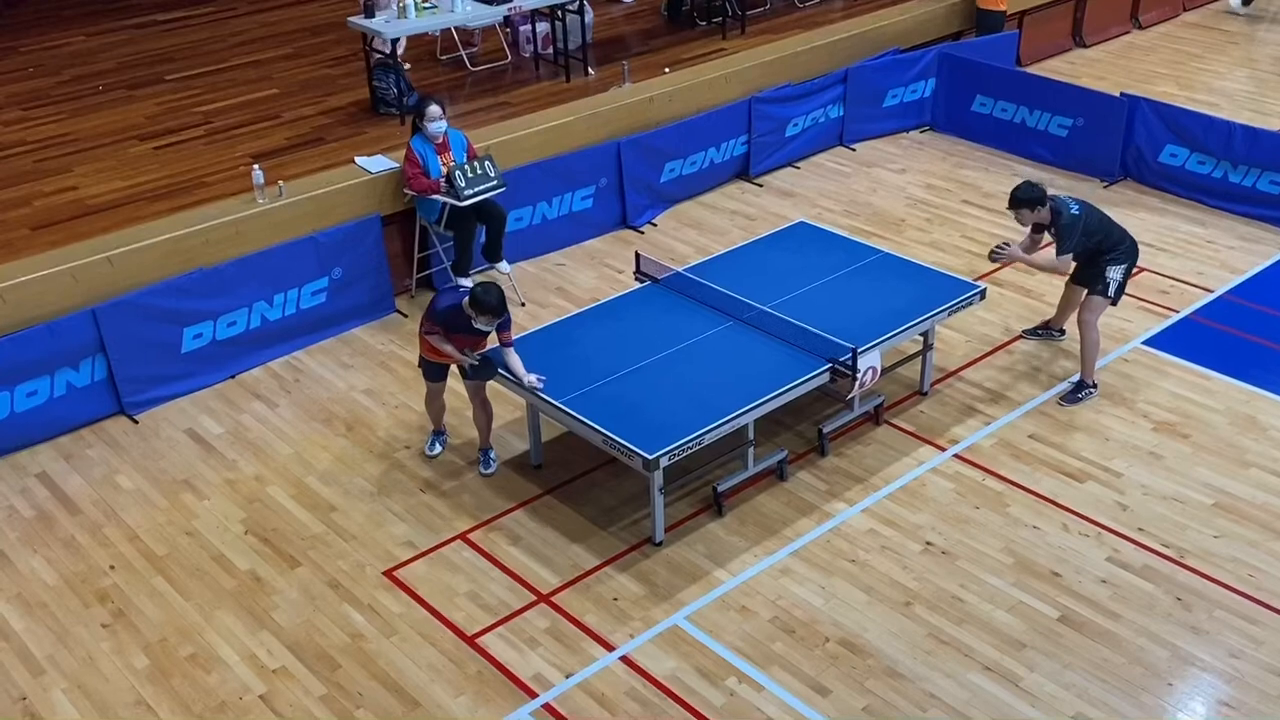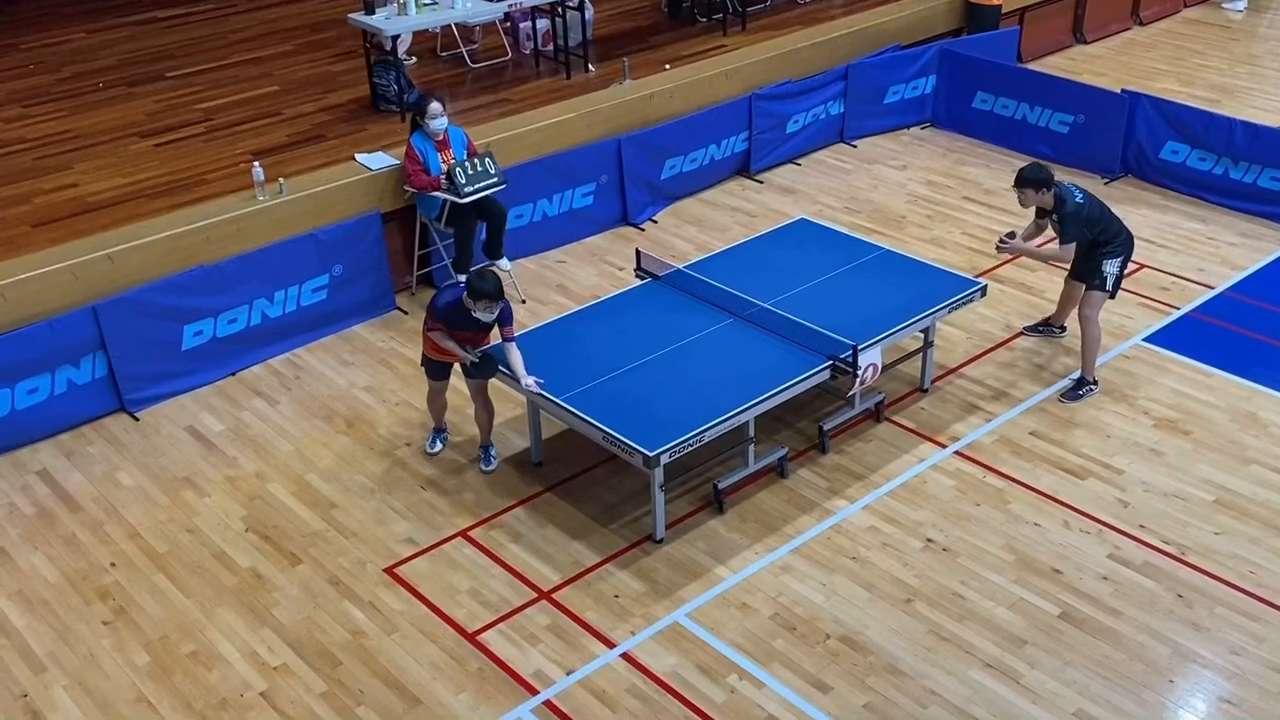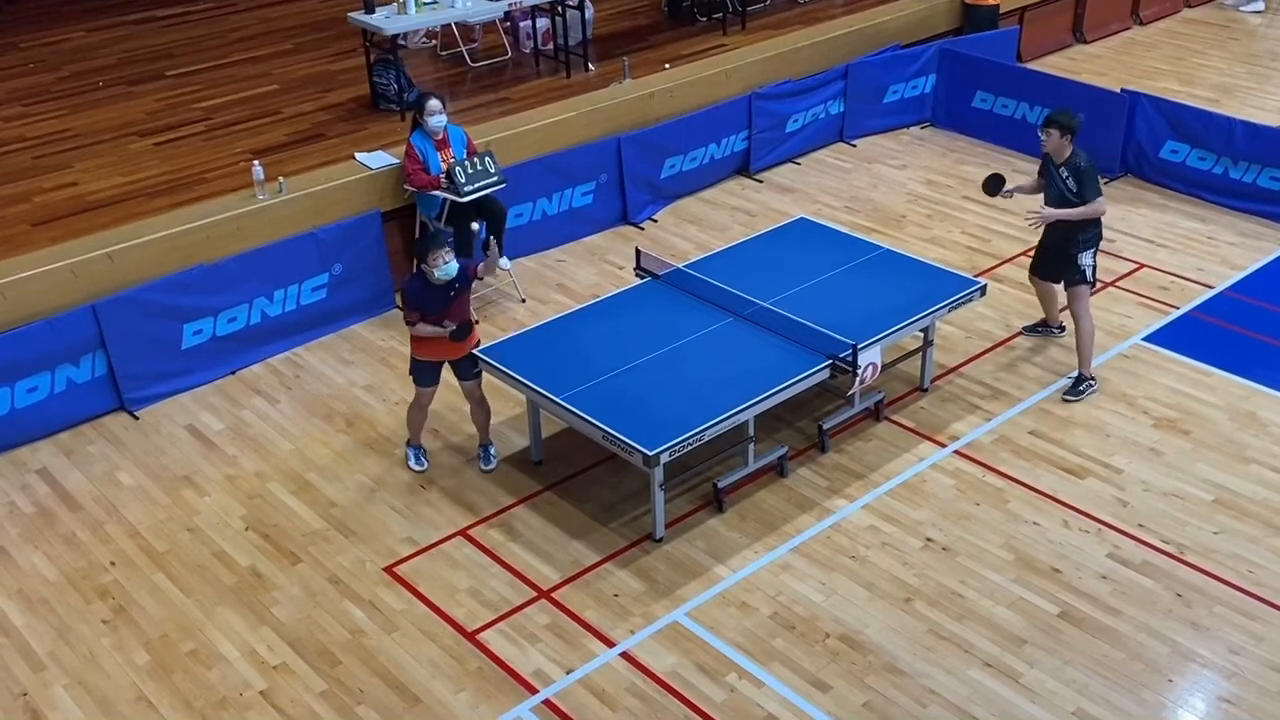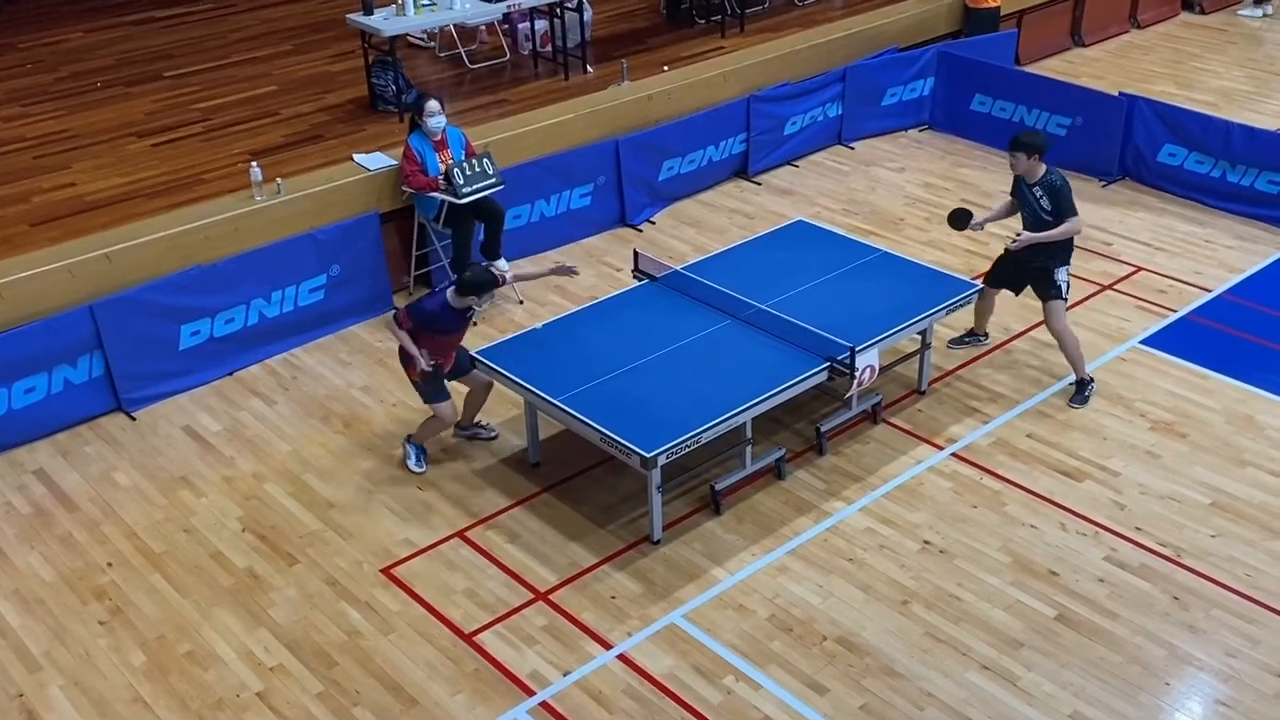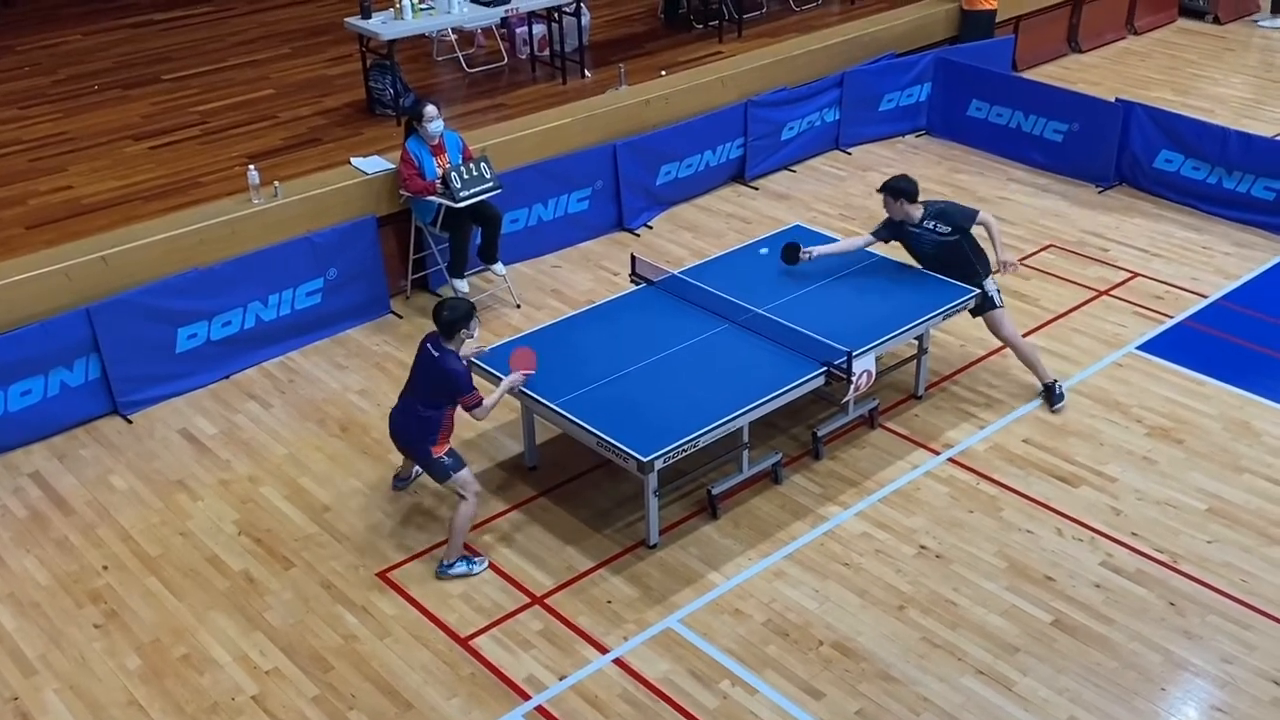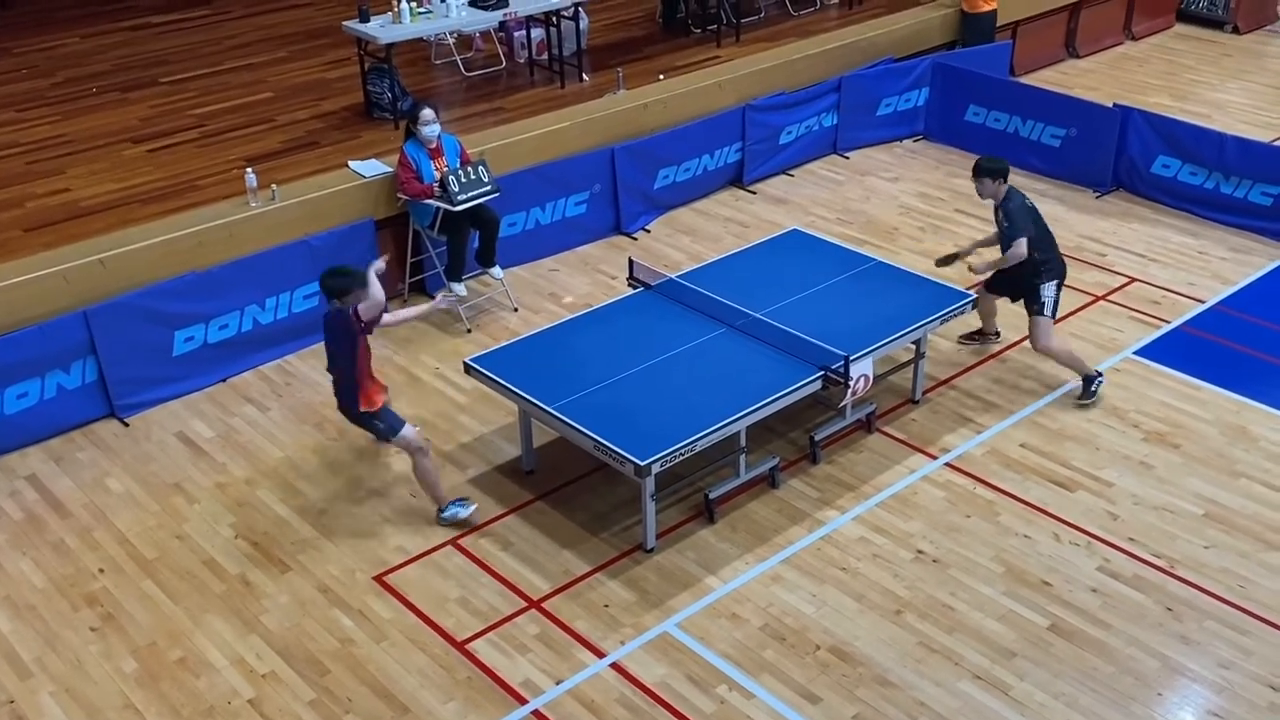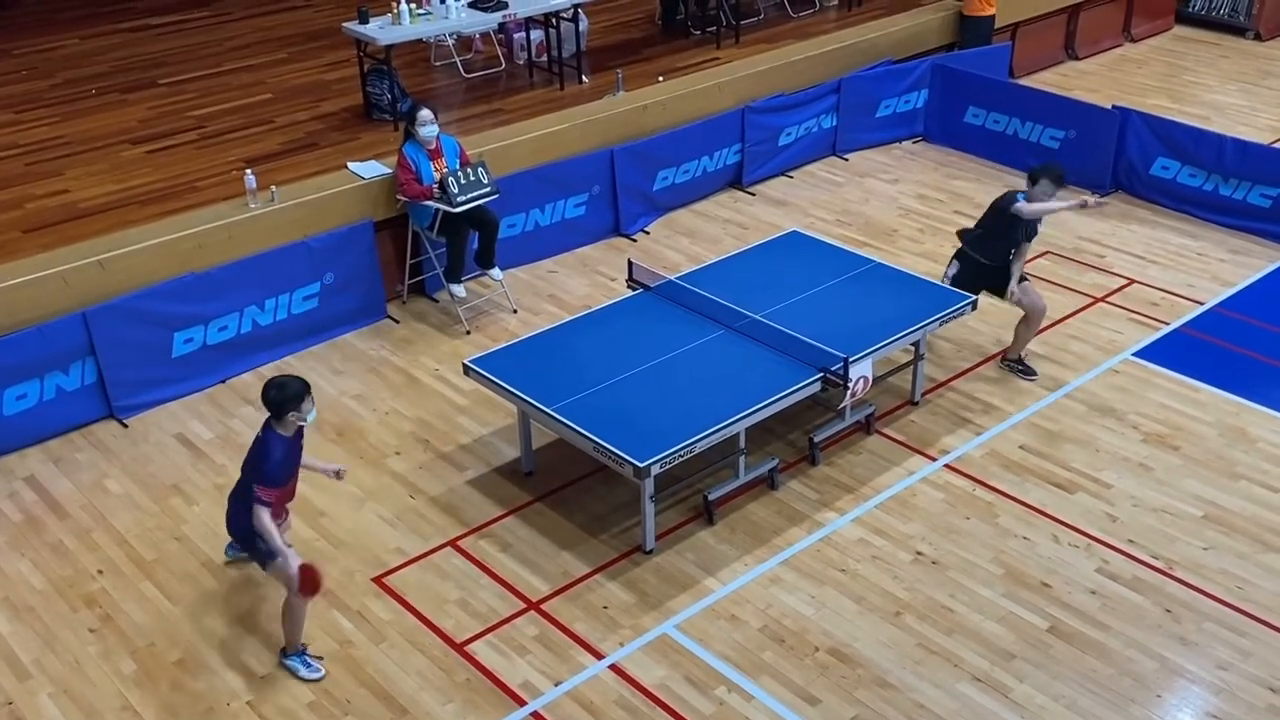
dt=0.7s
person 1, frame 1
left shoulder: (1067, 220)
right shoulder: (1045, 208)
left elbow: (1061, 267)
right elbow: (1034, 241)
left wrist: (1020, 257)
right wrist: (1012, 252)
left hip: (1117, 255)
right hip: (1094, 250)
left knee: (1087, 317)
right knee: (1073, 288)
left ankle: (1087, 384)
right ankle: (1055, 328)
person 1, frame 2
left shoulder: (1069, 208)
right shoulder: (1048, 197)
left elbow: (1065, 255)
right elbow: (1039, 225)
left wrist: (1023, 249)
right wrist: (1019, 239)
left hip: (1113, 248)
right hip: (1090, 244)
left knee: (1087, 312)
right knee: (1072, 284)
left ankle: (1088, 380)
right ankle: (1055, 324)
person 1, frame 3
left shoulder: (1082, 166)
right shoulder: (1049, 158)
left elbow: (1098, 208)
left wrist: (1055, 213)
right wrist: (1015, 189)
left hip: (1081, 241)
right hip: (1055, 234)
left knee: (1078, 306)
right knee: (1038, 278)
left ankle: (1086, 377)
right ankle: (1052, 324)
person 1, frame 4
left shoulder: (1056, 185)
right shoulder: (1020, 178)
left elbow: (1075, 226)
left wrist: (1034, 237)
right wrist: (984, 219)
left hip: (1052, 260)
right hip: (1023, 251)
left knee: (1056, 324)
right knee: (984, 289)
left ankle: (1084, 380)
right ankle: (978, 333)
person 1, frame 5
left shoulder: (943, 211)
right shoulder: (896, 223)
left elbow: (987, 219)
right elbow: (862, 242)
left wrist: (1001, 253)
right wrist: (818, 251)
left hip: (973, 276)
right hip: (938, 276)
left knee: (1007, 335)
left ankle: (1050, 384)
person 1, frame 6
left shoulder: (1013, 207)
right shoulder: (1002, 202)
left elbow: (1020, 252)
left wrist: (987, 266)
right wrist: (973, 246)
left hip: (1045, 272)
right hip: (1023, 267)
left knee: (1041, 343)
right knee: (983, 296)
left ankle: (1091, 375)
right ankle: (988, 333)
person 1, frame 7
left shoulder: (1034, 217)
right shoulder: (1014, 200)
left elbow: (1020, 254)
right elbow: (1027, 211)
left wrist: (1014, 280)
right wrist: (1073, 204)
left hip: (1000, 266)
right hip: (971, 261)
left knee: (1038, 307)
left ankle: (1012, 356)
person 2, frame 1
left shoulder: (499, 314)
right shoulder: (442, 307)
left elbow: (508, 350)
right elbow: (430, 334)
left wrist: (524, 375)
right wrist: (460, 356)
left hip: (472, 350)
right hip: (437, 349)
left knee: (478, 397)
right knee: (435, 393)
left ankle: (485, 448)
right ankle: (438, 432)
person 2, frame 2
left shoulder: (501, 307)
right shoulder: (442, 303)
left elbow: (510, 346)
right elbow: (433, 331)
left wrist: (523, 377)
right wrist: (462, 353)
left hip: (476, 348)
right hip: (440, 349)
left knee: (480, 395)
right knee: (436, 391)
left ankle: (486, 446)
right ankle: (439, 429)
person 2, frame 3
left shoulder: (462, 269)
right shoulder: (413, 288)
left elbow: (485, 270)
right elbow: (414, 326)
left wrist: (492, 258)
right wrist: (444, 331)
left hip: (464, 344)
right hip: (427, 350)
left knee: (475, 396)
right knee: (423, 401)
left ankle: (485, 444)
right ankle: (414, 446)
person 2, frame 4
left shoulder: (470, 289)
right shoulder: (430, 308)
left elbow: (512, 276)
right elbow: (395, 324)
left wrist: (552, 271)
right wrist: (416, 355)
left hip: (449, 352)
right hip: (425, 365)
left knee: (483, 382)
right knee: (446, 414)
left ankle: (465, 426)
right ankle: (415, 443)
person 2, frame 5
left shoulder: (431, 341)
right shoulder: (456, 371)
right elbow: (479, 412)
left wrist: (463, 354)
right wrist: (506, 385)
left hip: (400, 424)
right hip: (424, 439)
right knee: (471, 493)
left ankle: (403, 476)
right ankle: (451, 561)
person 2, frame 6
left shoulder: (348, 316)
right shoulder: (340, 320)
left elbow: (386, 319)
right elbow: (376, 304)
left wrist: (430, 306)
right wrist: (371, 274)
left hip: (359, 391)
right hip: (361, 404)
left knee: (384, 403)
right knee: (419, 447)
left ankle: (385, 434)
right ankle: (445, 507)
person 2, frame 7
left shoulder: (283, 428)
right shoulder: (274, 459)
right elbow: (261, 514)
left wrist: (324, 468)
right wrist: (285, 556)
right hip: (249, 522)
left knee: (280, 528)
right knee: (300, 585)
left ankle: (239, 549)
right ankle: (293, 652)
person 3, frame 1
left shoulder: (457, 136)
right shoulder: (416, 146)
left elbow: (474, 162)
right elbow: (413, 181)
right wrist: (436, 186)
right hip: (437, 202)
left knee: (498, 214)
right knee: (467, 222)
left ankle: (493, 256)
right ankle: (461, 273)
person 3, frame 2
left shoulder: (457, 133)
right shoulder: (416, 143)
right elbow: (413, 178)
right wrist: (437, 183)
right hip: (437, 200)
left knee: (498, 211)
right knee: (467, 219)
left ankle: (494, 253)
right ankle: (462, 269)
person 3, frame 3
left shoulder: (457, 132)
right shoulder: (416, 142)
right elbow: (413, 177)
right wrist: (437, 181)
right hip: (438, 198)
left knee: (498, 210)
right knee: (467, 218)
left ankle: (495, 252)
person 3, frame 4
left shoulder: (455, 134)
right shoulder: (414, 143)
right elbow: (411, 179)
right wrist: (436, 183)
right hip: (436, 200)
left knee: (496, 212)
right knee: (465, 221)
left ankle: (492, 254)
right ankle: (460, 270)
person 3, frame 5
left shoulder: (453, 138)
right shoulder: (411, 148)
left elbow: (470, 163)
right elbow: (409, 183)
right wrist: (432, 187)
right hip: (433, 204)
left knee: (493, 215)
right knee: (462, 224)
left ankle: (489, 257)
right ankle: (456, 273)
person 3, frame 6
left shoulder: (451, 142)
right shoulder: (410, 152)
right elbow: (407, 186)
right wrist: (431, 190)
right hip: (431, 208)
left knee: (491, 219)
right knee: (461, 227)
left ankle: (486, 260)
right ankle: (454, 276)
person 3, frame 7
left shoulder: (450, 142)
right shoulder: (408, 153)
left elbow: (467, 168)
right elbow: (406, 187)
right wrist: (430, 191)
right hip: (430, 209)
left knee: (490, 220)
right knee: (460, 228)
left ankle: (485, 262)
right ankle: (453, 277)
